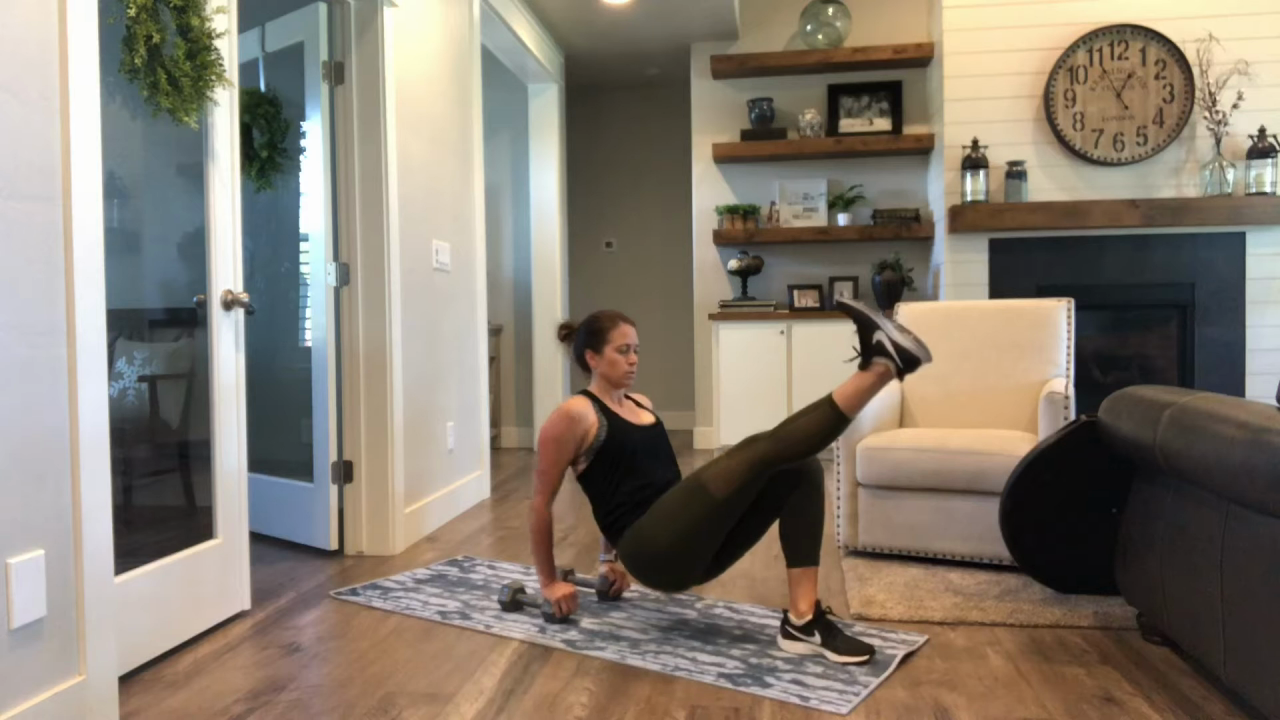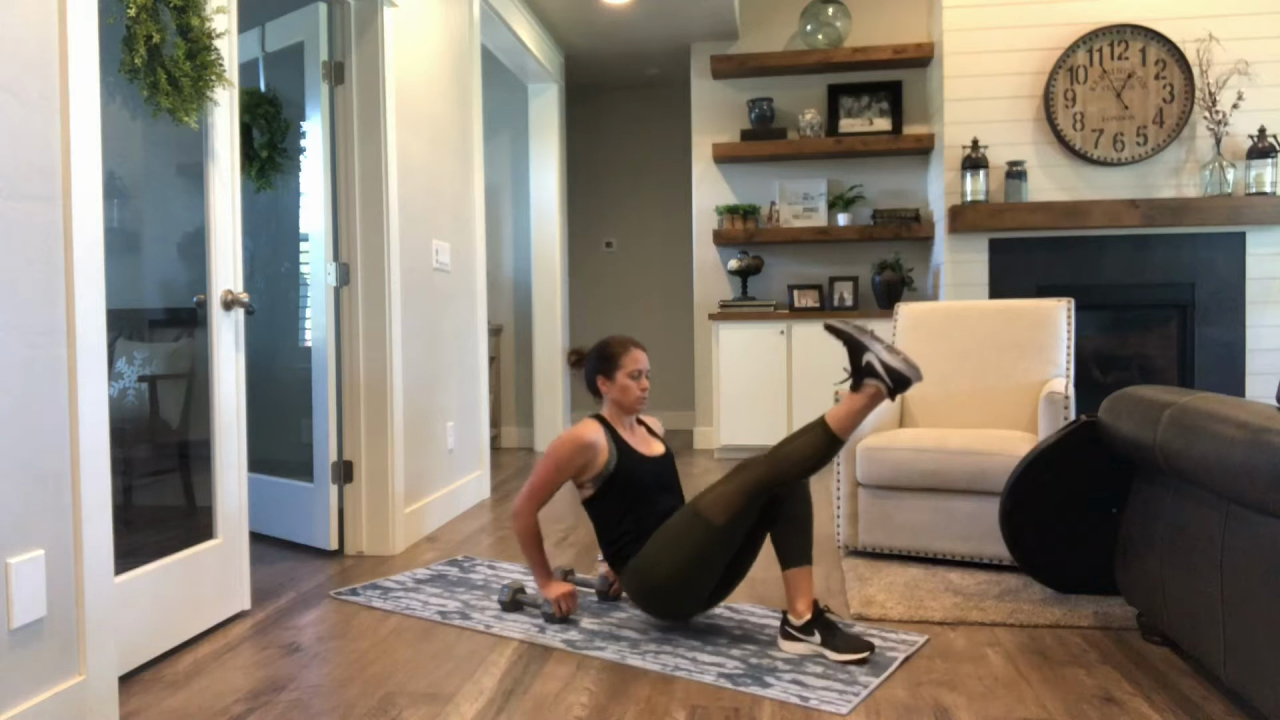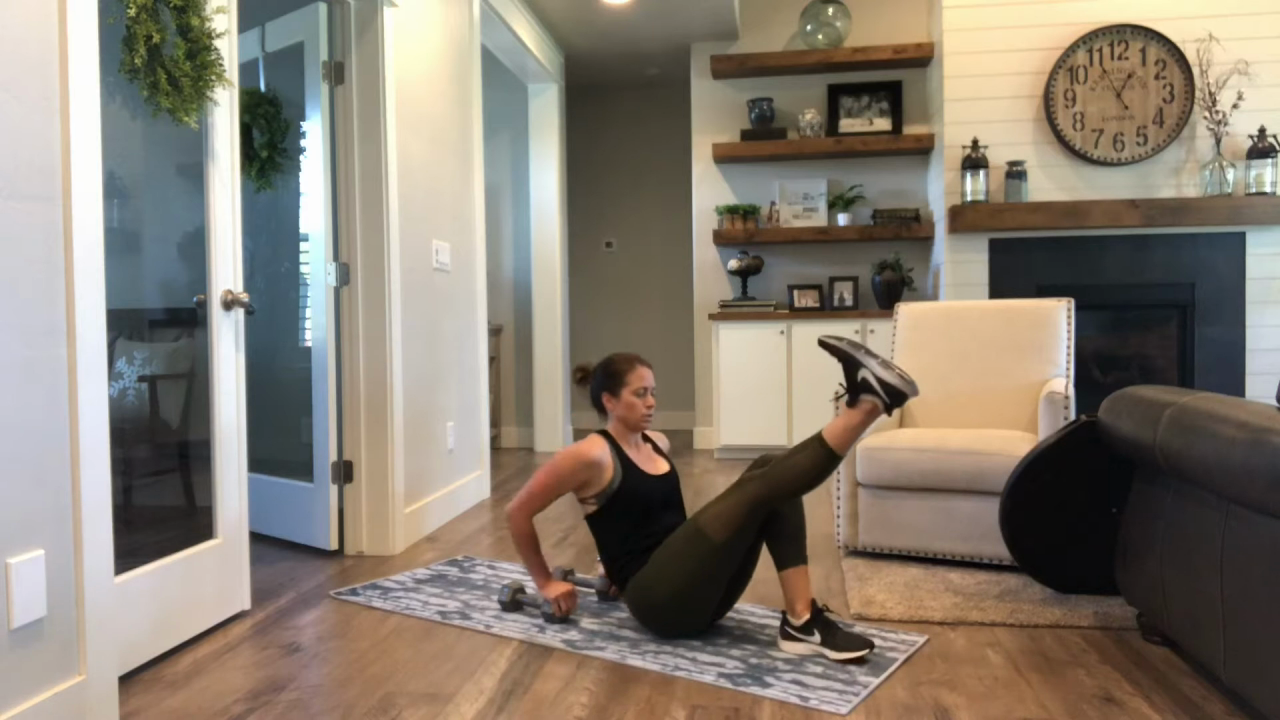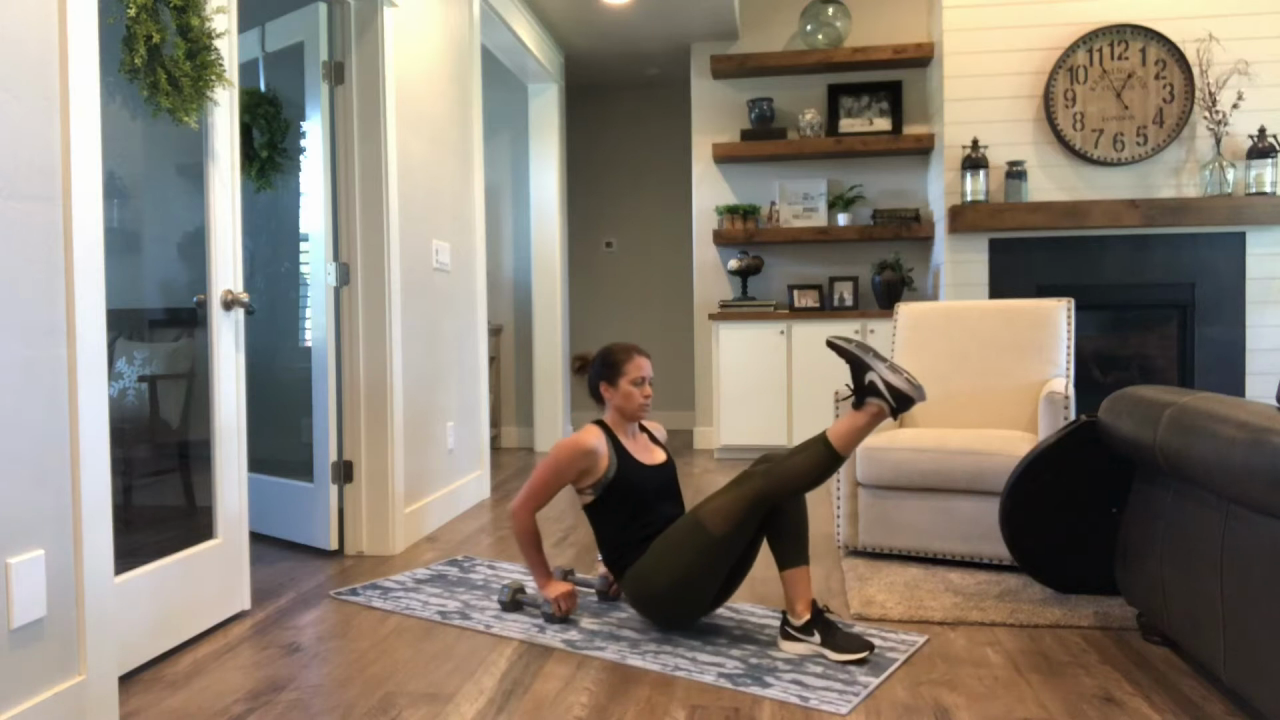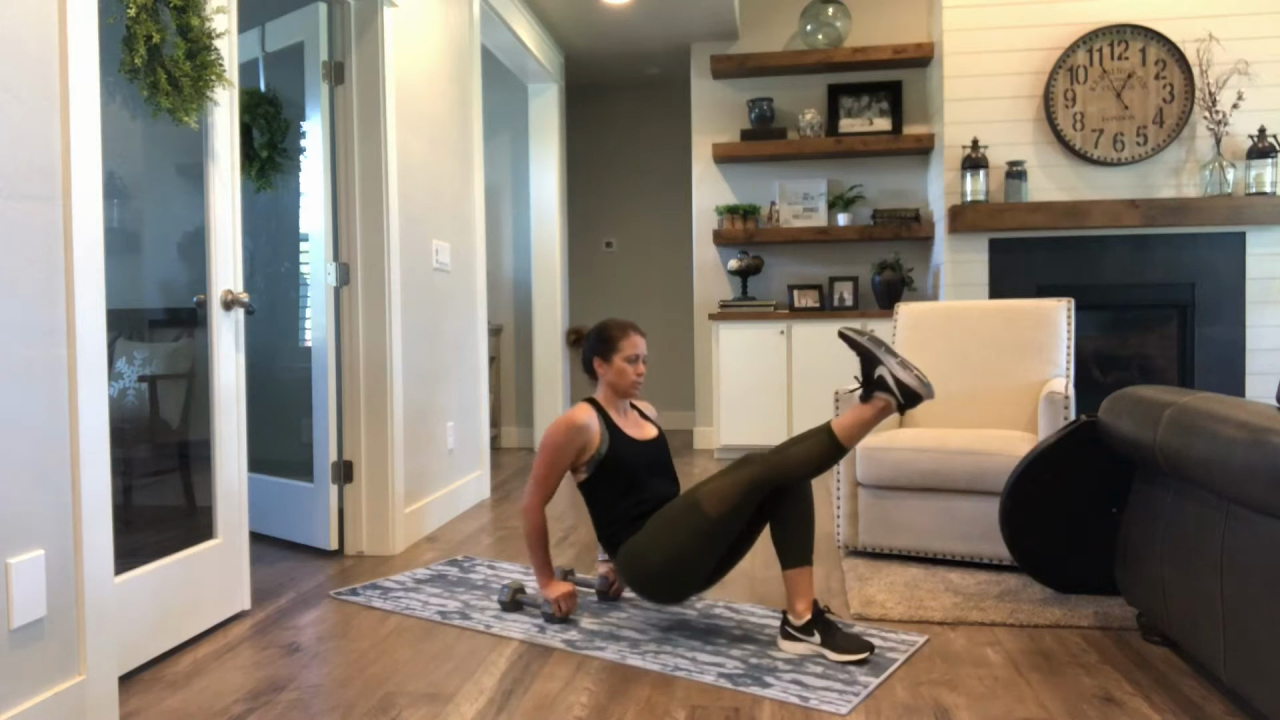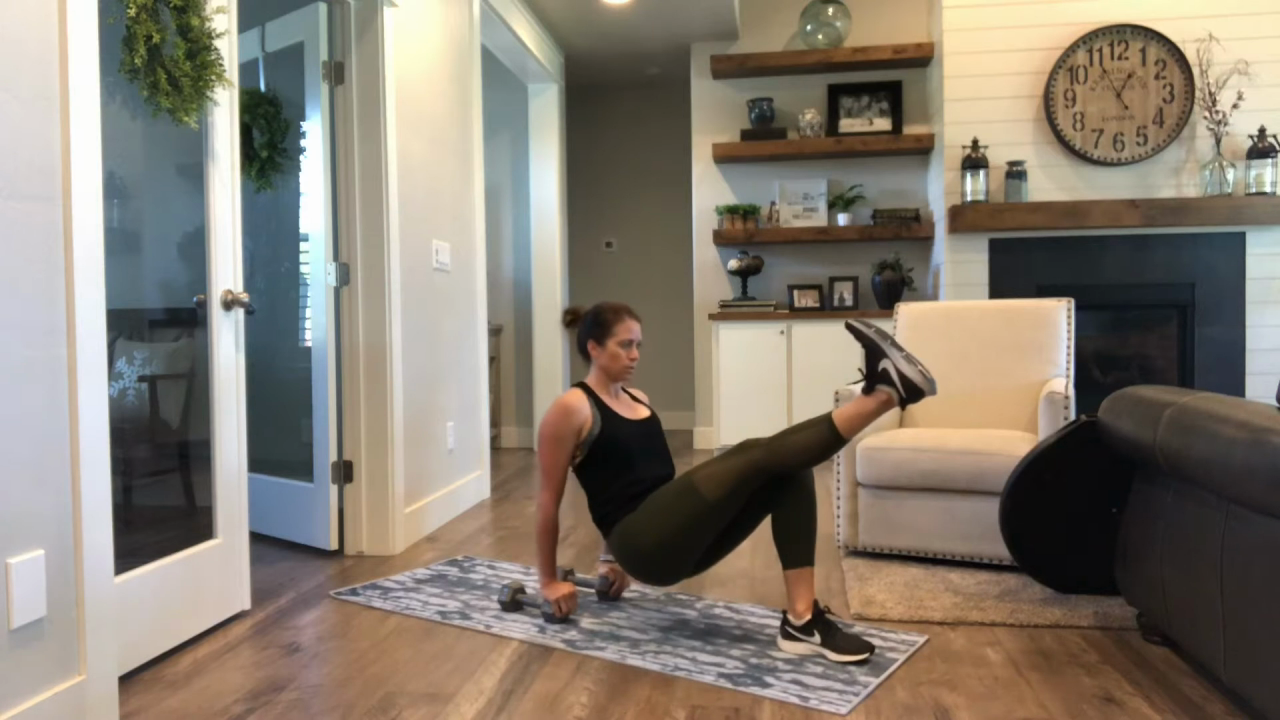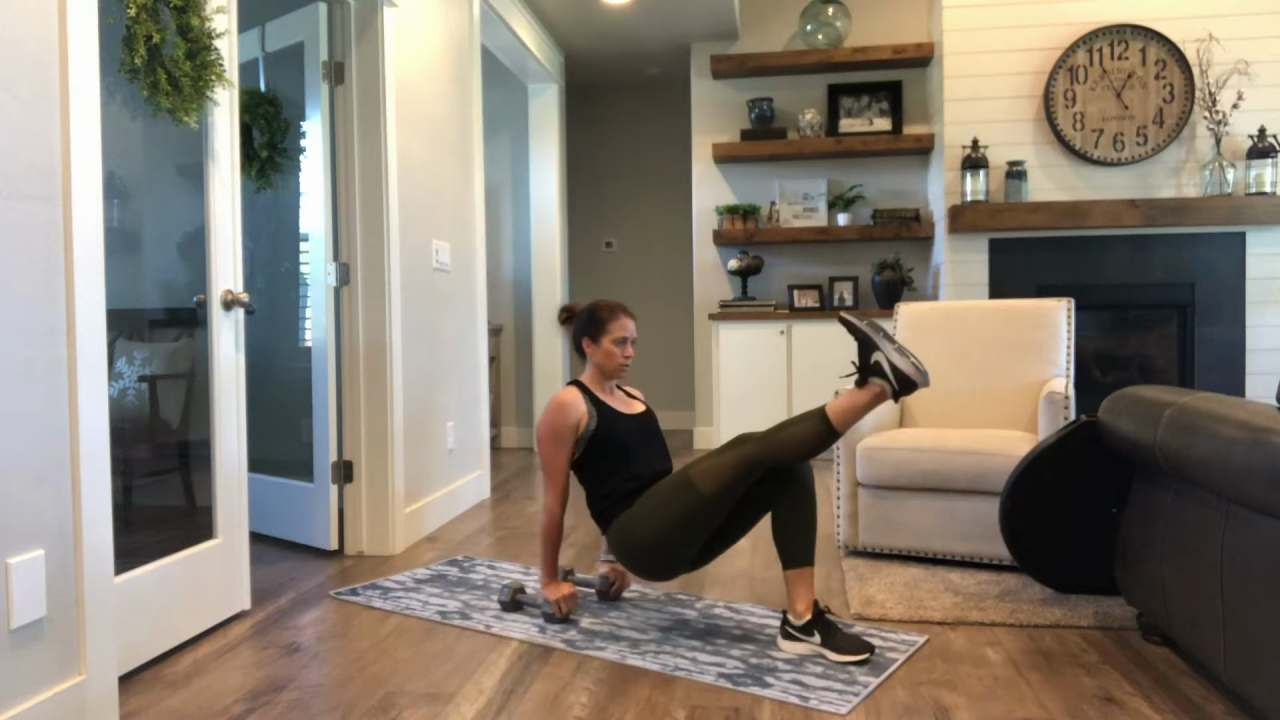
dt=0.2s
person 1, frame 1
left shoulder: (639, 405)
right shoulder: (574, 415)
right elbow: (541, 503)
left wrist: (610, 559)
right wrist: (550, 583)
left hip: (692, 546)
right hip: (655, 551)
left knee: (801, 469)
right knee: (761, 451)
left ankle: (802, 622)
person 1, frame 2
left shoulder: (650, 429)
right shoulder: (585, 440)
right elbow: (523, 509)
left wrist: (614, 560)
right wrist: (547, 582)
left hip: (694, 569)
right hip: (657, 580)
left knee: (785, 479)
right knee: (757, 474)
left ankle: (801, 623)
person 1, frame 3
left shoulder: (657, 444)
right shoulder: (591, 456)
right elbow: (517, 512)
left wrist: (616, 559)
right wrist: (546, 583)
left hip: (699, 585)
right hip: (660, 597)
left knee: (771, 473)
right knee: (758, 487)
left ankle: (802, 624)
person 1, frame 4
left shoulder: (655, 435)
right shoulder: (588, 446)
right elbow: (520, 509)
left wrist: (613, 558)
right wrist: (547, 582)
left hip: (696, 576)
right hip: (656, 588)
left knee: (774, 471)
right knee: (758, 484)
left ankle: (802, 624)
person 1, frame 5
left shoulder: (645, 414)
right shoulder: (579, 424)
right elbow: (532, 504)
left wrist: (611, 558)
right wrist: (547, 581)
left hip: (686, 553)
right hip: (650, 565)
left knee: (784, 475)
right knee: (756, 470)
left ankle: (801, 624)
person 1, frame 6
left shoulder: (638, 400)
right shoulder: (571, 409)
right elbow: (548, 500)
left wrist: (610, 558)
right wrist: (549, 581)
left hip: (682, 535)
right hip: (646, 545)
left knee: (789, 470)
right knee: (755, 456)
left ankle: (801, 622)
right ankle: (883, 394)
person 1, frame 7
left shoulder: (632, 397)
right shoulder: (567, 407)
right elbow: (554, 500)
left wrist: (611, 559)
right wrist: (550, 581)
left hip: (680, 532)
right hip: (645, 540)
left knee: (787, 468)
right knee: (752, 450)
left ankle: (802, 621)
right ankle: (876, 387)
